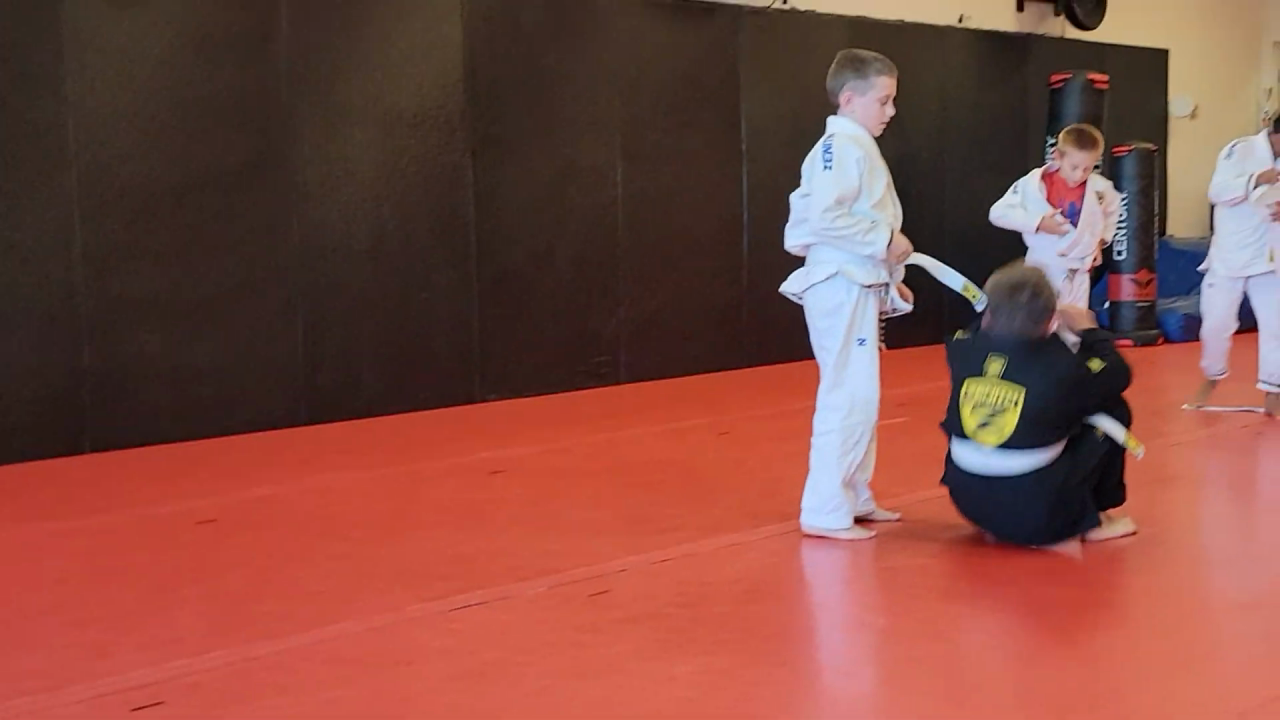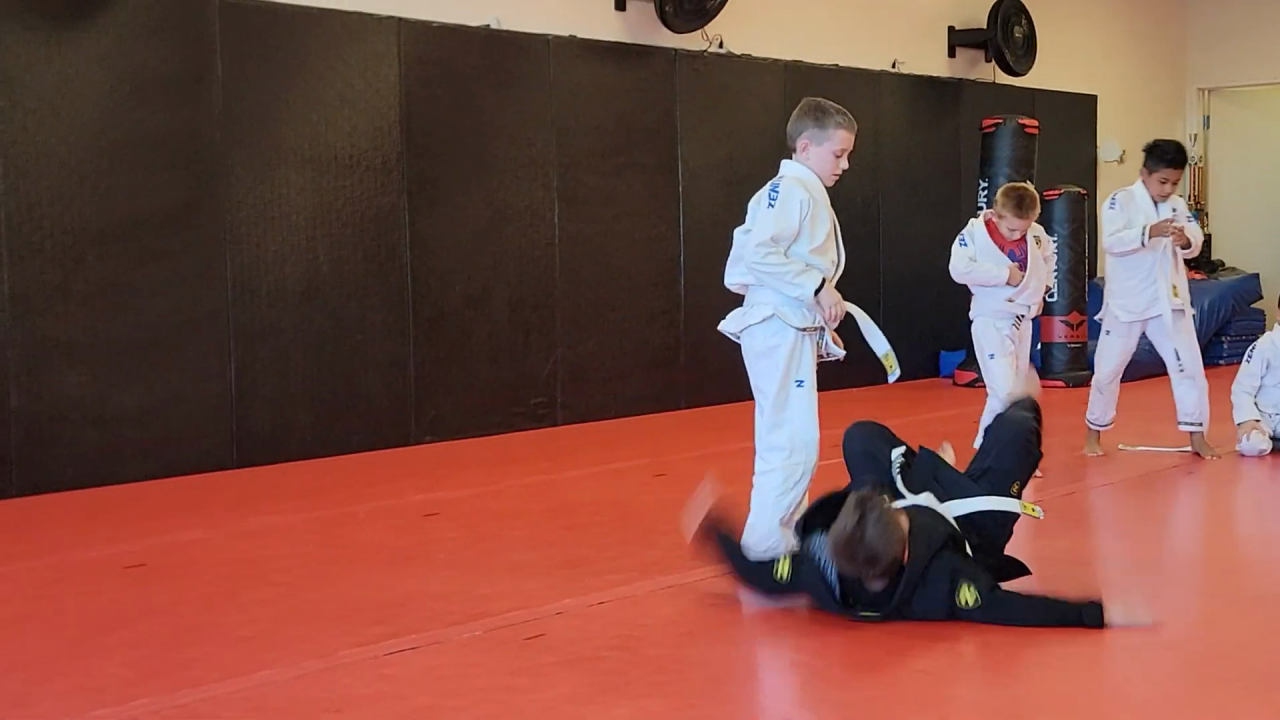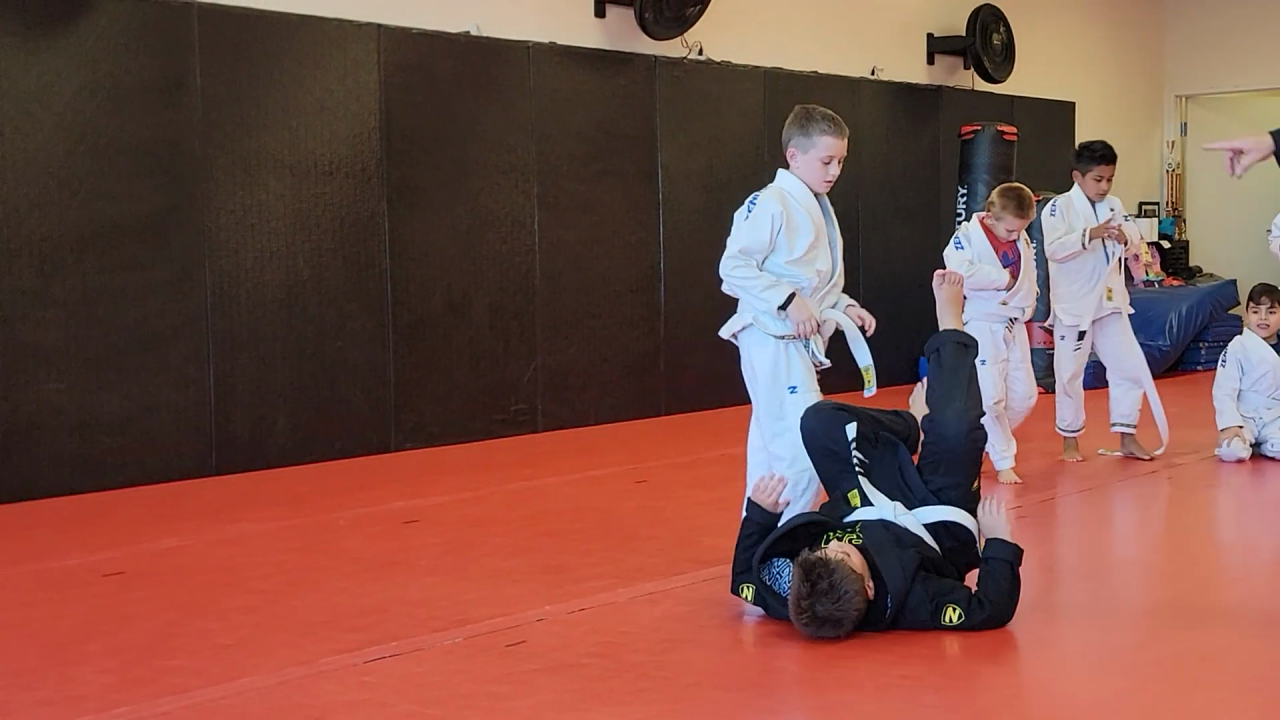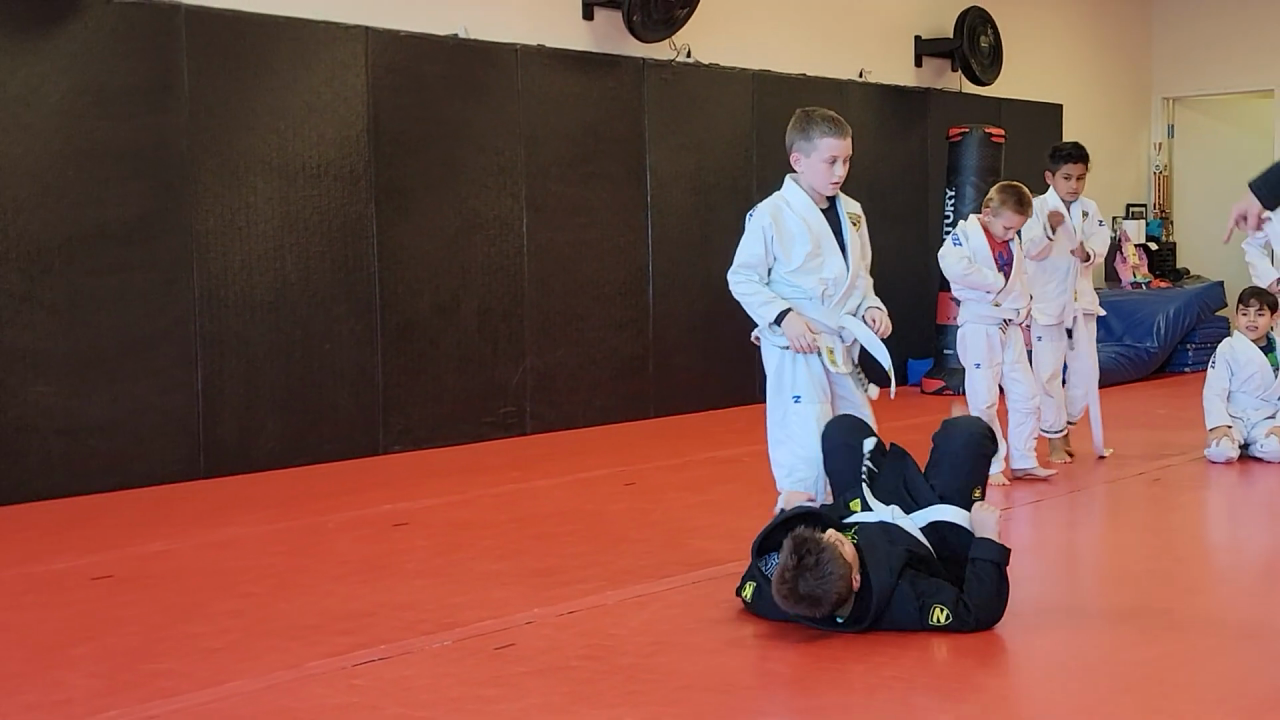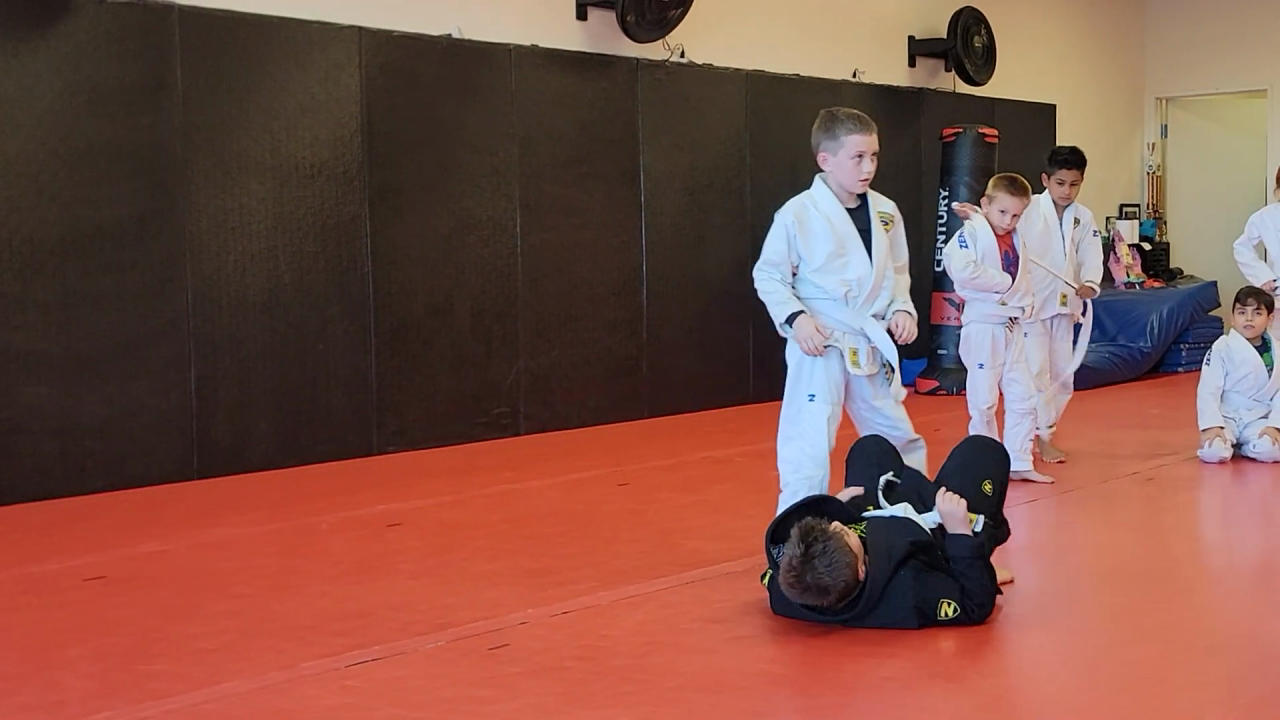
dt=0.3s
person 1, frame 1
left shoulder: (856, 147)
right shoulder: (842, 146)
right elbow: (825, 219)
left wrist: (885, 274)
right wrist: (886, 239)
left hip: (856, 288)
right hip: (842, 289)
left knee: (858, 399)
right knee: (848, 400)
left ankle: (853, 498)
right ankle: (825, 511)
person 1, frame 2
left shoulder: (806, 193)
right shoulder: (790, 189)
right elbow: (758, 254)
left wrist: (822, 315)
right wrist: (818, 287)
left hip: (794, 331)
right hip: (778, 331)
left knee: (795, 437)
right knee: (791, 440)
left ankle: (784, 535)
right ankle: (764, 545)
person 1, frame 3
left shoulder: (820, 208)
right shoulder: (770, 203)
right elbow: (735, 267)
left wrist: (845, 305)
right wrist: (787, 302)
left hip: (798, 342)
right hip: (772, 339)
left knee: (775, 443)
right knee: (804, 441)
person 1, frame 4
left shoulder: (851, 212)
right shoulder: (771, 214)
right elbow: (742, 279)
left wrist: (869, 306)
right wrist: (784, 315)
left hip: (838, 348)
right hip: (794, 349)
right knee: (804, 450)
person 1, frame 5
left shoulder: (885, 211)
right shoulder: (797, 214)
left elbow: (897, 270)
right elbow: (768, 276)
left wrist: (902, 309)
right wrist: (795, 316)
left hip: (870, 347)
right hip: (820, 347)
left knee: (897, 435)
right knee: (808, 447)
person 2, frame 1
left shoulder: (964, 357)
right shoulder: (1059, 374)
right elbow: (1117, 377)
left wrist: (1001, 314)
right wrist: (1087, 331)
left hip: (971, 506)
right hip: (1042, 516)
right knee: (1110, 412)
left ankle: (992, 524)
right ankle: (1096, 521)
person 2, frame 2
left shoulder: (824, 578)
right shoulder: (943, 580)
left elbow: (759, 575)
right elbow: (1023, 609)
left wrist: (712, 528)
right wrist: (1100, 614)
left knee: (862, 434)
right knee: (1013, 431)
left ankle: (937, 469)
right ankle: (1023, 404)
person 2, frame 3
left shoulder: (787, 600)
right shoulder: (909, 601)
left elbow: (744, 579)
right elbow: (994, 610)
left wrist: (760, 511)
right wrist: (1000, 542)
left hip: (867, 517)
right hip: (937, 532)
left knee: (820, 419)
right knee: (953, 429)
left ankle: (914, 425)
right ankle: (950, 332)
person 2, frame 4
left shoulder: (781, 595)
right shoulder: (899, 602)
left elbow: (750, 588)
right elbow: (980, 612)
left wrist: (785, 516)
right wrist: (988, 540)
left knee: (841, 427)
right knee: (967, 434)
person 2, frame 5
left shoulder: (787, 597)
right shoulder: (905, 594)
left elbow: (774, 561)
right elbow: (977, 605)
left wrist: (830, 509)
right wrist: (961, 532)
left knee: (872, 447)
right knee: (983, 450)
person 3, frame 1
right shoulder: (1240, 151)
right elbow: (1217, 191)
right wrist: (1255, 181)
right hip: (1230, 256)
right knee: (1216, 322)
right ankle: (1211, 377)
person 3, frame 2
left shoulder: (1176, 205)
right shoulder: (1119, 201)
left elbow: (1195, 241)
right elbow: (1112, 242)
left wrist: (1186, 241)
right wrist: (1149, 231)
left hip: (1168, 301)
right hip: (1124, 303)
left knee: (1189, 366)
right knee: (1108, 369)
left ankle: (1196, 435)
right ankle: (1095, 431)
person 3, frame 3
left shoulder: (1114, 205)
right shoulder: (1058, 206)
left elbow: (1134, 242)
right elbow: (1055, 249)
left wrist: (1125, 238)
right wrist: (1089, 235)
left hip: (1111, 301)
right hip: (1072, 304)
left knee: (1129, 366)
right knee: (1069, 372)
left ankle: (1126, 436)
right ankle: (1070, 439)
person 3, frame 4
left shoulder: (1089, 208)
right shoulder: (1036, 207)
left elbow: (1101, 244)
right elbow: (1029, 249)
left wrist: (1088, 253)
right wrist: (1050, 229)
left hip: (1081, 302)
right hip: (1047, 304)
left knee: (1086, 371)
right knee: (1049, 373)
left ankle: (1066, 428)
right ankle: (1054, 439)
person 3, frame 5
left shoulder: (1084, 217)
right shoulder: (1028, 207)
left elbow: (1092, 256)
left wrist: (1089, 283)
right wrist: (973, 214)
left hip: (1064, 305)
right hip: (1029, 303)
left knee: (1061, 373)
right knee: (1036, 371)
left ankle: (1043, 433)
right ankle: (1041, 438)
person 4, frame 1
left shoulder: (1100, 187)
right shoulder: (1033, 184)
left elbow: (1111, 211)
right elbow: (998, 213)
left wrist: (1101, 240)
right wrist: (1036, 221)
left hip: (1078, 274)
right hip: (1044, 269)
person 4, frame 2
left shoulder: (1036, 234)
right shoulder: (976, 231)
left elbow: (1048, 257)
right elbow: (960, 270)
left wrist: (1042, 287)
right wrist: (1004, 274)
left hip: (1022, 321)
right hip: (991, 321)
left knee: (1014, 390)
right knee: (1004, 391)
person 4, frame 3
left shoulder: (1020, 238)
right shoulder: (969, 234)
left elbow: (1029, 266)
right elbow: (961, 271)
left wrist: (1030, 294)
right wrist: (1003, 277)
left hip: (1015, 325)
right hip: (983, 325)
left knee: (1025, 395)
right knee: (991, 398)
left ankle: (988, 439)
right ankle: (1003, 462)
person 4, frame 4
left shoulder: (1011, 241)
right shoulder: (965, 234)
right elbow: (955, 268)
left wrist: (1021, 304)
right wrist: (997, 281)
left hip: (1011, 327)
right hip: (978, 327)
left knee: (1027, 397)
right knee: (983, 402)
left ankle: (1023, 461)
right ankle: (992, 465)
person 4, frame 5
left shoulder: (1015, 239)
right shoulder: (970, 233)
right elbow: (961, 270)
left wrist: (1023, 301)
right wrist: (1003, 281)
left hip: (1014, 327)
right hip: (982, 326)
left knee: (1024, 398)
right knee: (984, 402)
left ankle: (1019, 463)
